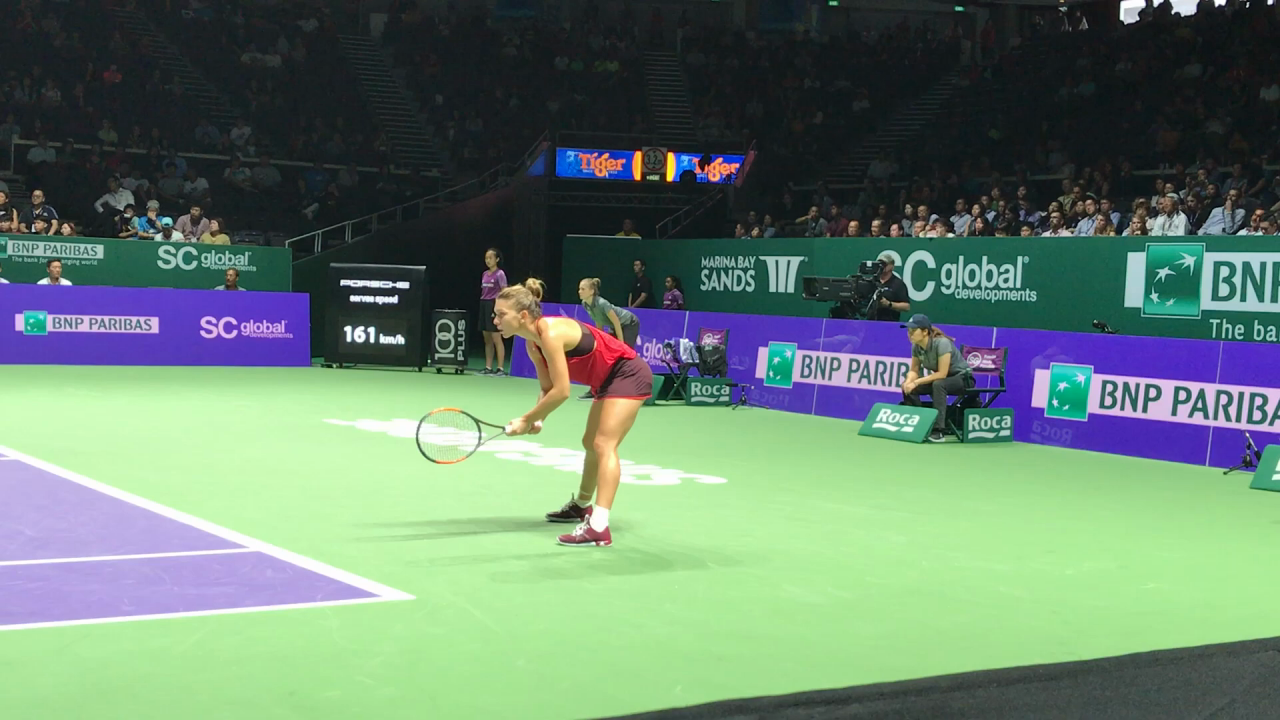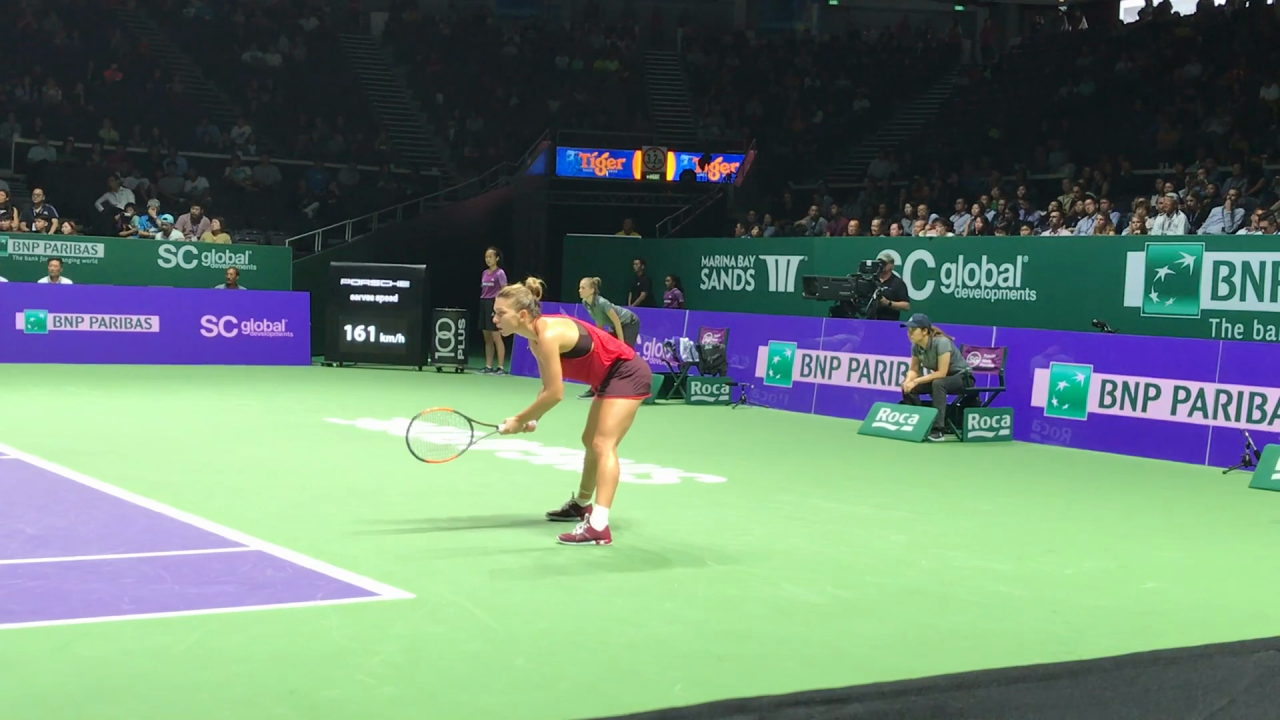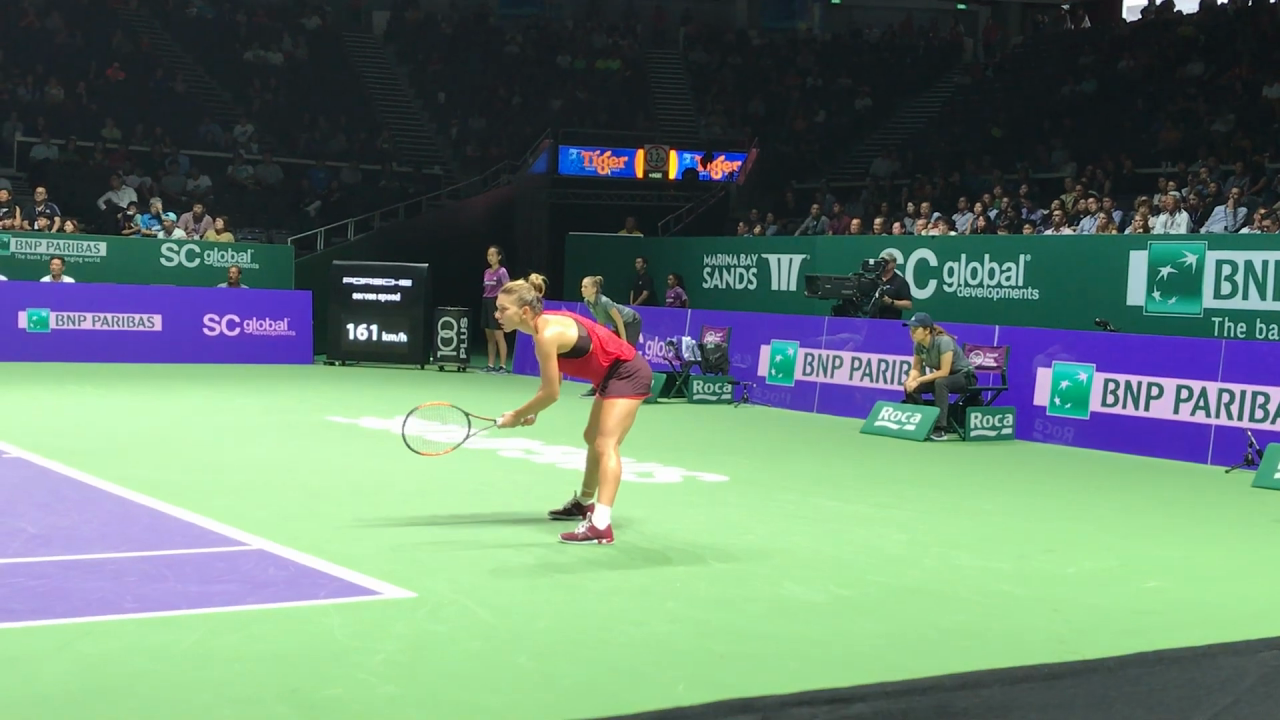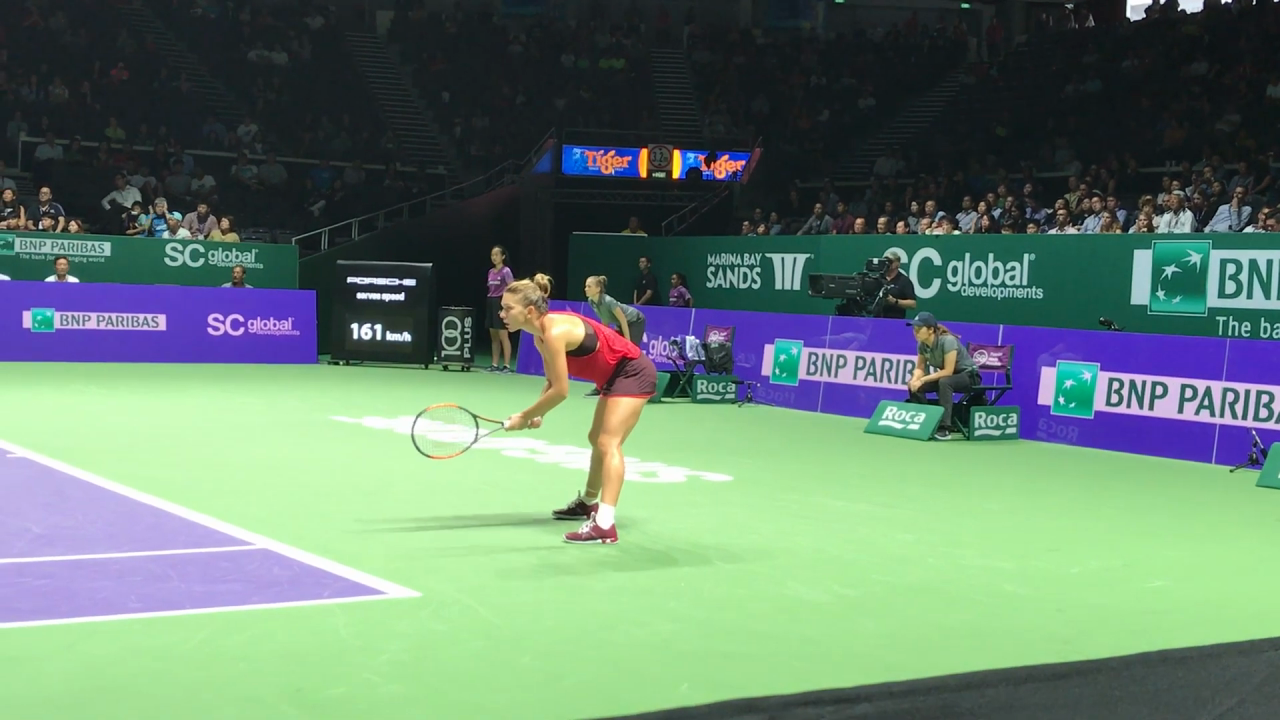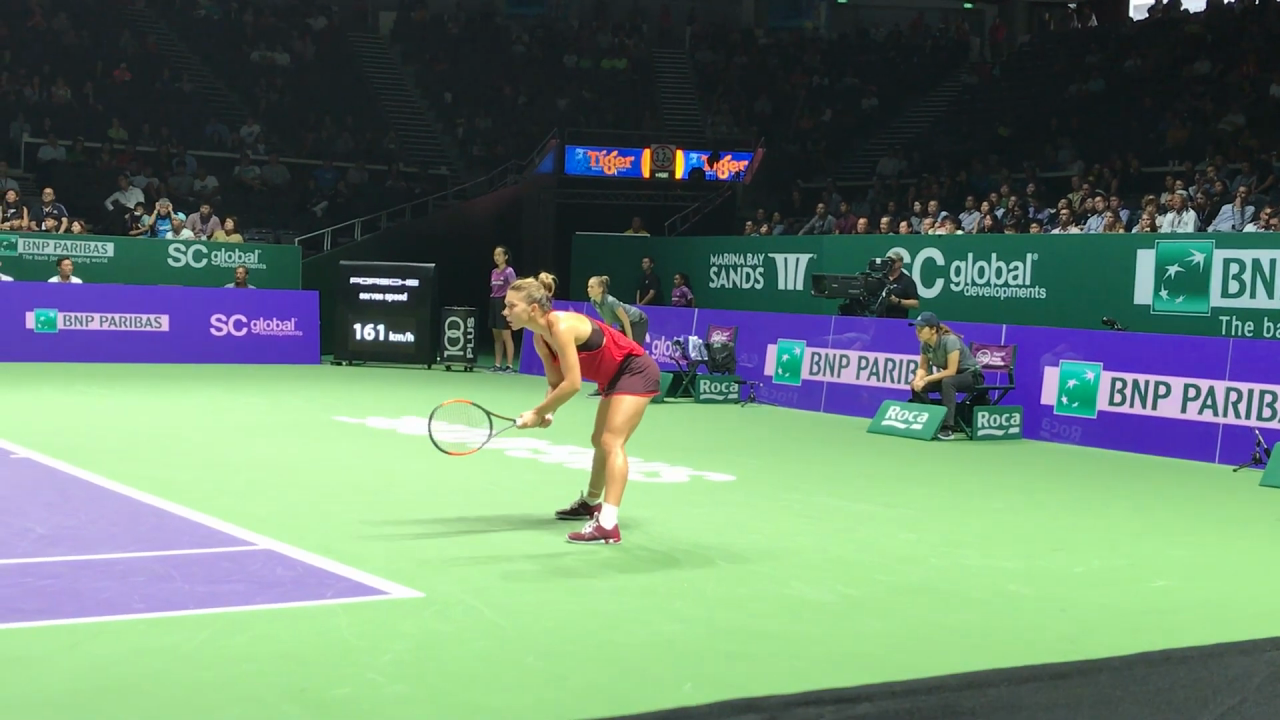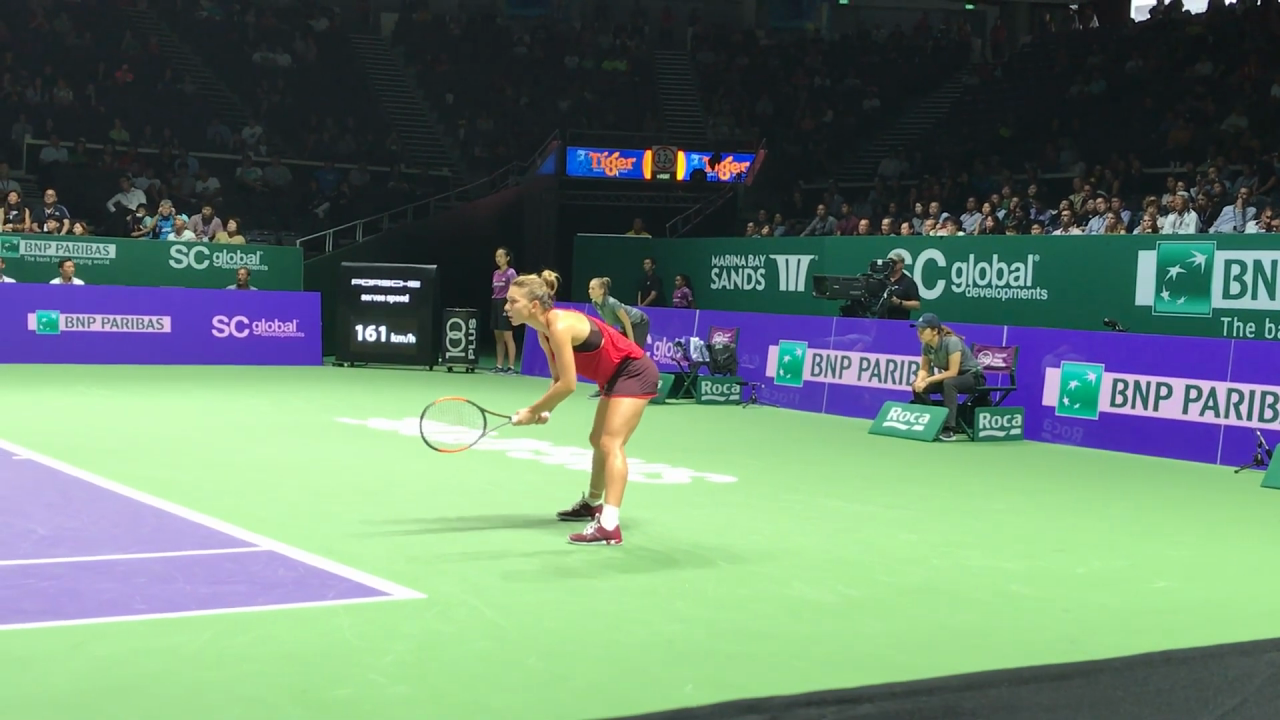
dt=0.3s
person 1, frame 1
left shoulder: (550, 332)
right shoulder: (533, 343)
left elbow: (562, 391)
right elbow: (548, 389)
left wrist: (526, 420)
right wrist: (537, 419)
left hip: (629, 373)
right hip: (608, 380)
left knee: (604, 446)
right knee: (591, 444)
left ankle: (599, 527)
right ankle: (581, 506)
person 1, frame 2
left shoulder: (548, 334)
right shoulder: (536, 338)
left elbow: (555, 393)
right elbow: (548, 386)
left wrist: (520, 420)
right wrist: (533, 418)
left hip: (628, 373)
right hip: (610, 377)
left knee: (603, 445)
right knee: (591, 441)
left ankle: (598, 525)
right ankle: (581, 504)
person 1, frame 3
left shoulder: (548, 333)
right shoulder: (542, 327)
left elbow: (552, 393)
right elbow: (551, 381)
left wrist: (517, 415)
right wrist: (532, 412)
left hip: (628, 372)
right hip: (613, 374)
left knee: (606, 444)
right knee: (592, 439)
left ankle: (601, 525)
right ankle: (584, 503)
person 1, frame 4
left shoulder: (554, 331)
right shoulder: (542, 333)
left elbow: (560, 391)
right elbow: (553, 383)
left wrist: (525, 417)
right wrist: (538, 414)
left hip: (633, 372)
right hip: (616, 375)
left knee: (608, 443)
right knee: (597, 440)
left ankle: (604, 524)
right ankle: (588, 503)
person 1, frame 5
left shoulder: (561, 326)
right shoulder: (540, 338)
left elbow: (573, 384)
right elbow: (557, 383)
left wrist: (538, 412)
right wrist: (547, 413)
left hip: (636, 370)
right hip: (616, 377)
left knee: (612, 443)
right knee: (599, 441)
left ankle: (607, 525)
right ankle: (591, 503)
person 1, frame 6
left shoulder: (560, 326)
right shoulder: (544, 333)
left elbow: (568, 384)
right elbow: (559, 379)
left wrist: (533, 410)
right wrist: (545, 410)
left hip: (635, 372)
right hip: (616, 376)
left knee: (610, 444)
right knee: (598, 441)
left ankle: (609, 525)
right ankle: (592, 503)
